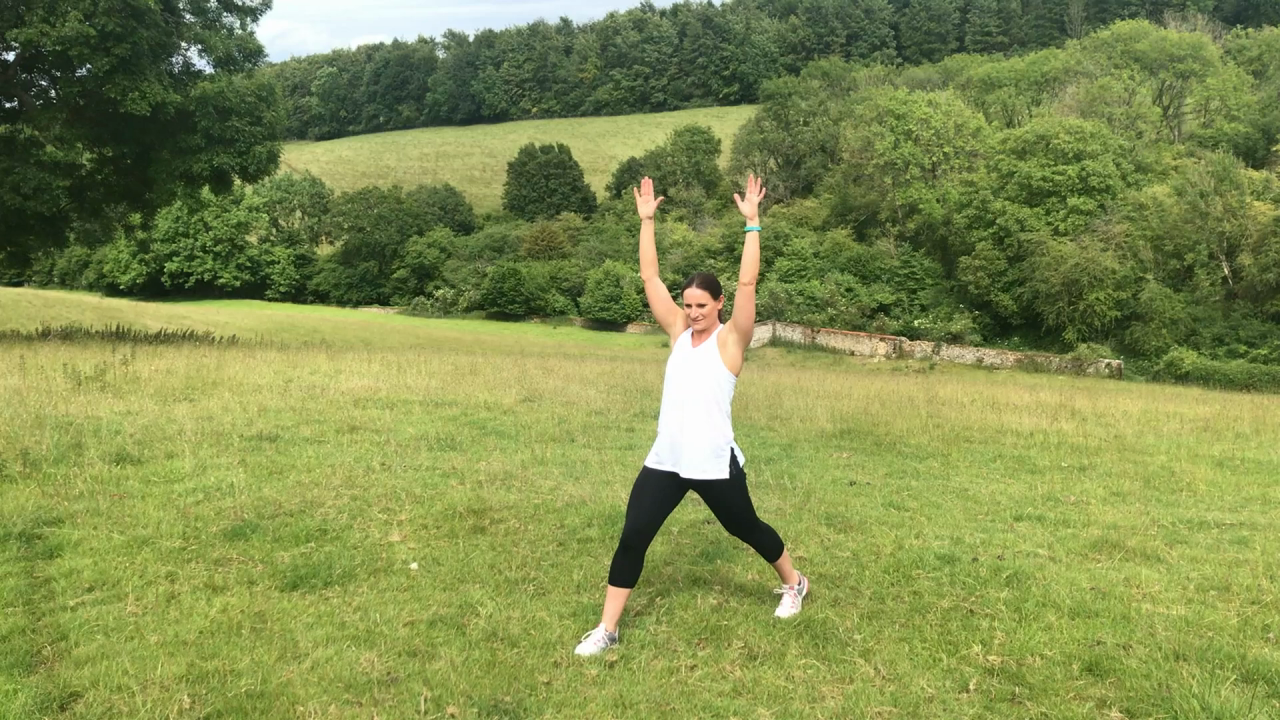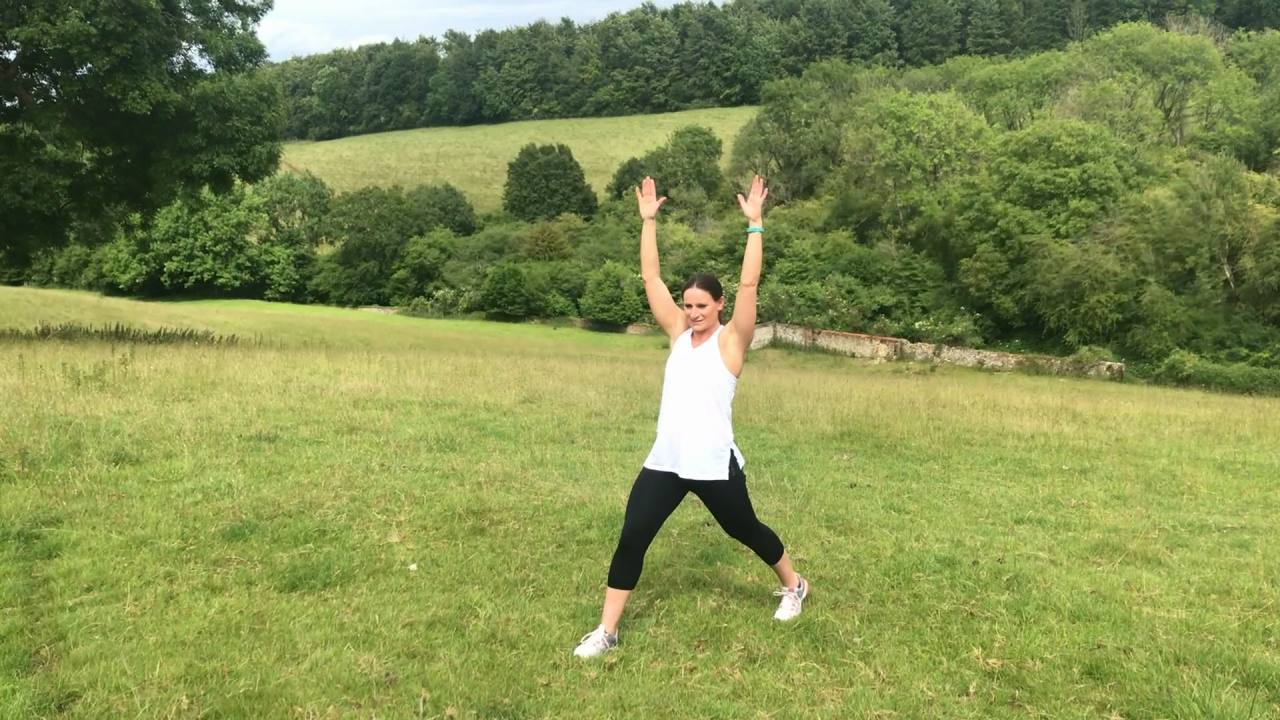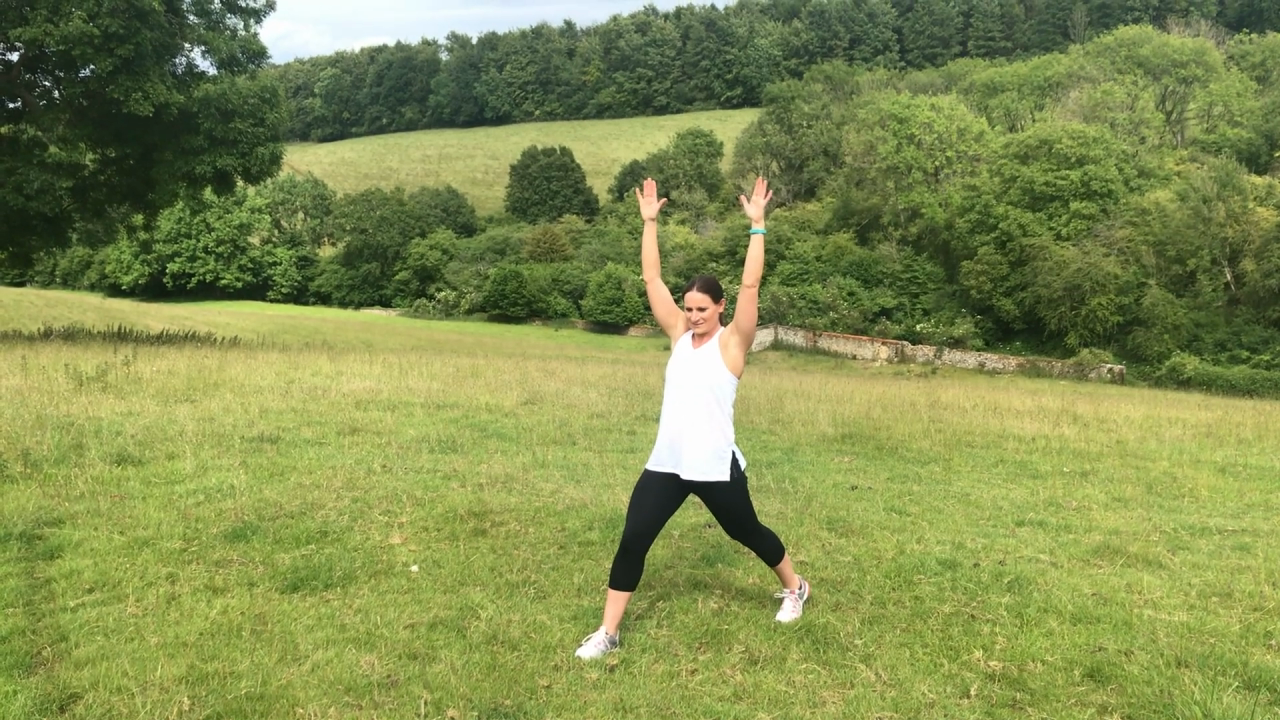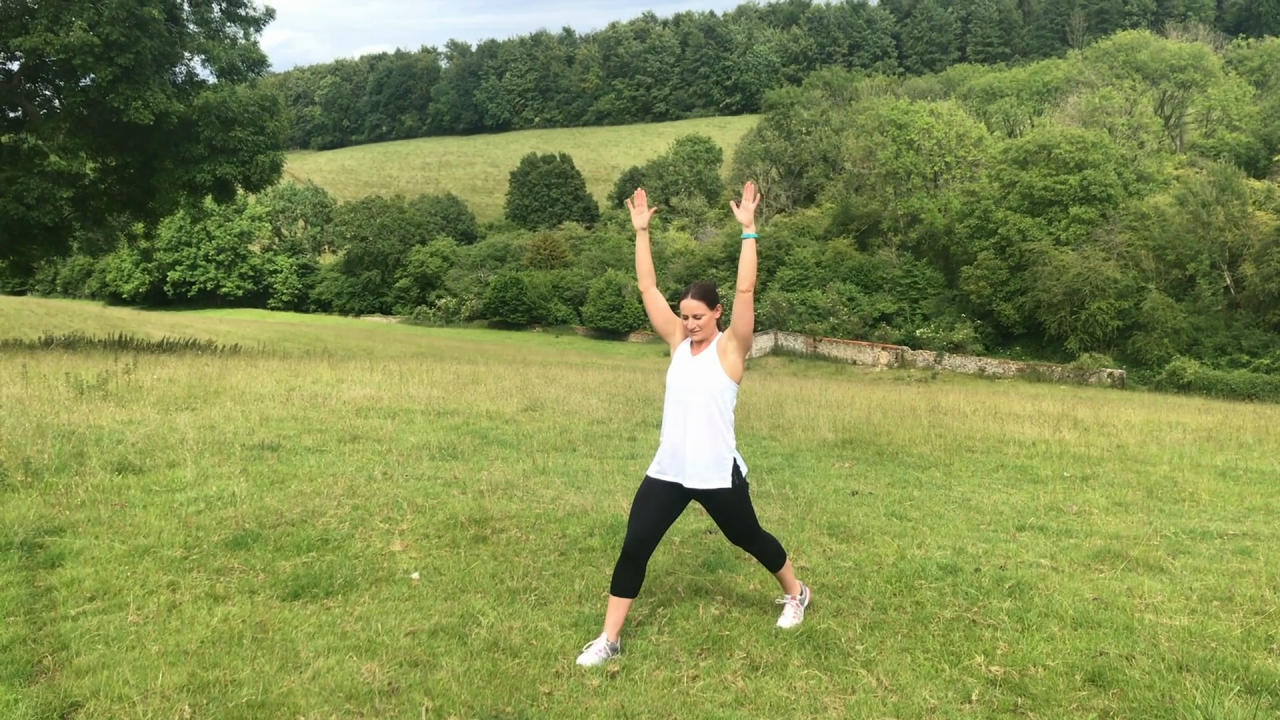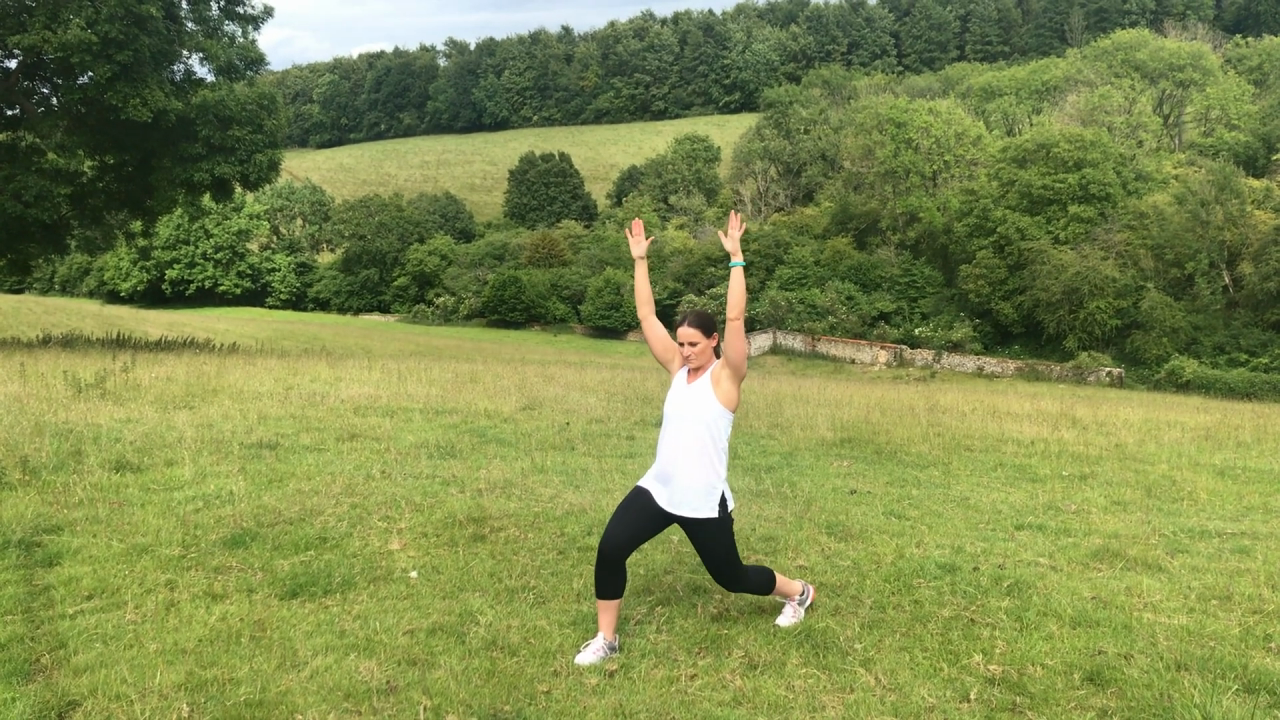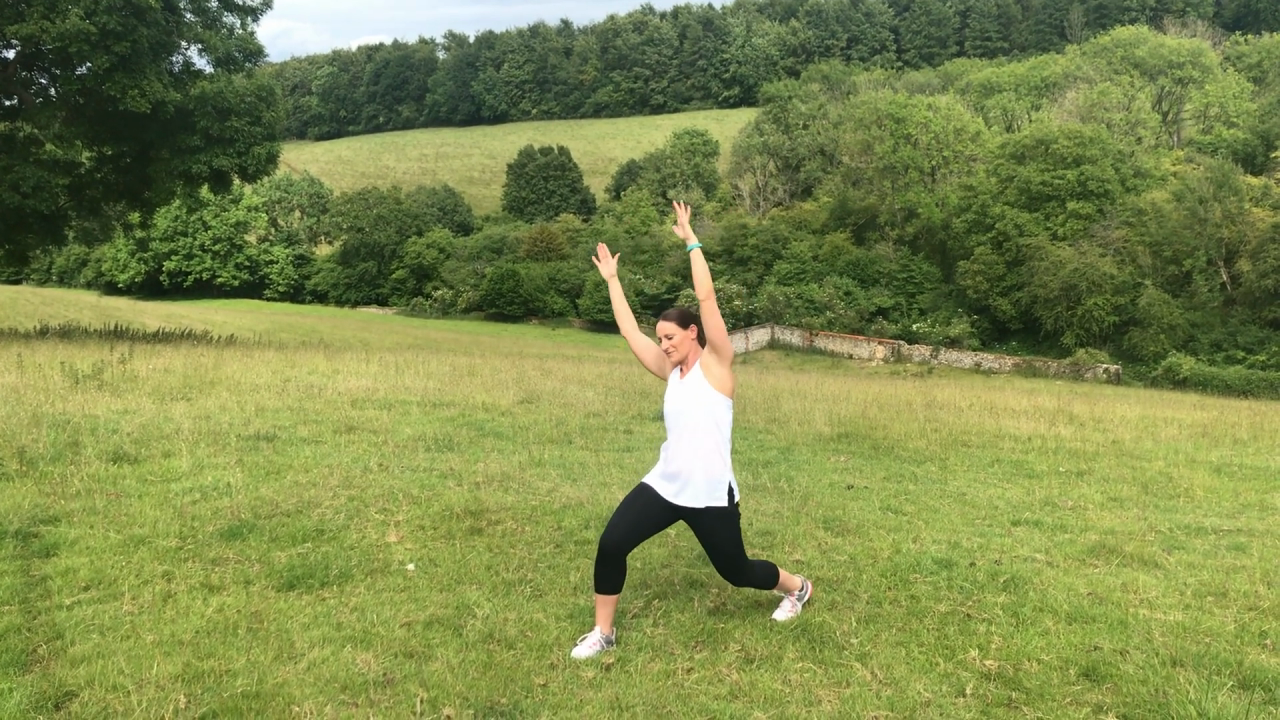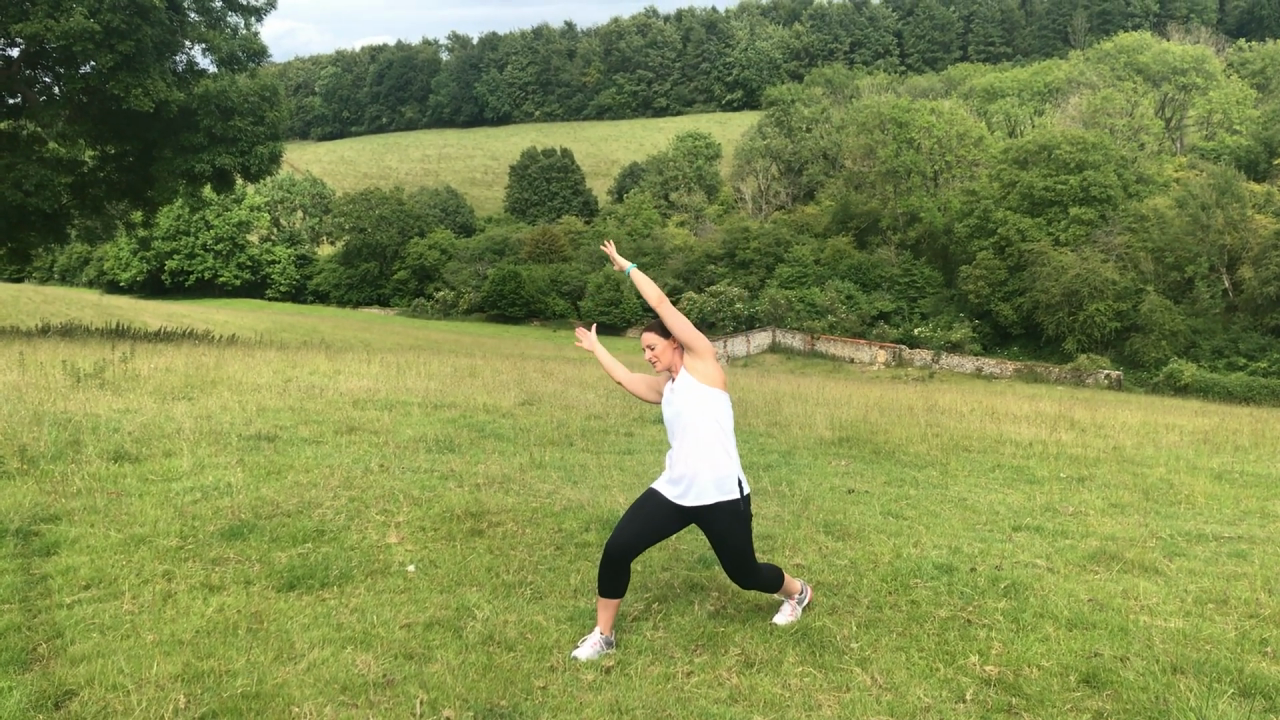
dt=0.7s
person 1, frame 1
left shoulder: (730, 340)
right shoulder: (678, 331)
left elbow: (746, 283)
right elbow: (650, 276)
left wrist: (751, 222)
right wrist: (647, 220)
left hip: (715, 464)
right hip: (665, 460)
left knee: (747, 529)
right knee: (632, 538)
left ankle: (794, 583)
right ankle: (607, 629)
person 1, frame 2
left shoulder: (731, 340)
right shoulder: (678, 332)
left elbow: (749, 283)
right elbow: (651, 277)
left wrist: (754, 223)
right wrist: (648, 219)
left hip: (714, 465)
right hip: (665, 461)
left knee: (747, 531)
right knee: (631, 539)
left ankle: (793, 586)
right ankle: (606, 631)
person 1, frame 3
left shoulder: (732, 342)
right shoulder: (679, 334)
left elbow: (750, 285)
right elbow: (652, 278)
left wrist: (757, 225)
right wrist: (649, 222)
left hip: (716, 467)
right hip: (667, 463)
left knee: (748, 532)
right knee: (632, 541)
left ankle: (794, 588)
right ankle: (607, 633)
person 1, frame 4
left shoulder: (730, 348)
right shoulder: (678, 341)
left elbow: (745, 290)
right elbow: (647, 287)
left wrist: (748, 230)
right wrist: (641, 231)
left hip: (717, 473)
right hip: (668, 470)
left knee: (750, 539)
right knee: (634, 548)
left ankle: (796, 593)
right ankle: (608, 640)
person 1, frame 5
left shoulder: (726, 376)
right shoulder: (677, 367)
left elbow: (735, 318)
right elbow: (646, 315)
left wrist: (735, 258)
right wrist: (639, 259)
left hip: (704, 500)
right hip: (658, 490)
left knee: (730, 576)
right knee: (610, 549)
left ankle: (798, 593)
right ankle: (606, 638)
person 1, frame 6
left shoulder: (716, 363)
right shoulder: (670, 370)
left elbow: (707, 298)
right elbow: (631, 332)
left wrist: (690, 240)
right wrist: (612, 280)
left hip: (711, 495)
right hip: (665, 486)
left knee: (737, 571)
right knee: (611, 545)
left ankle: (797, 587)
right ankle: (603, 632)
person 1, frame 7
left shoulder: (701, 360)
right shoulder: (663, 386)
left elbow: (661, 303)
right elbow: (622, 375)
left wrist: (626, 266)
right wrist: (593, 345)
left hip: (721, 494)
right hip: (675, 490)
left knee: (744, 573)
right knee: (616, 550)
left ankle: (797, 591)
right ankle: (602, 634)
